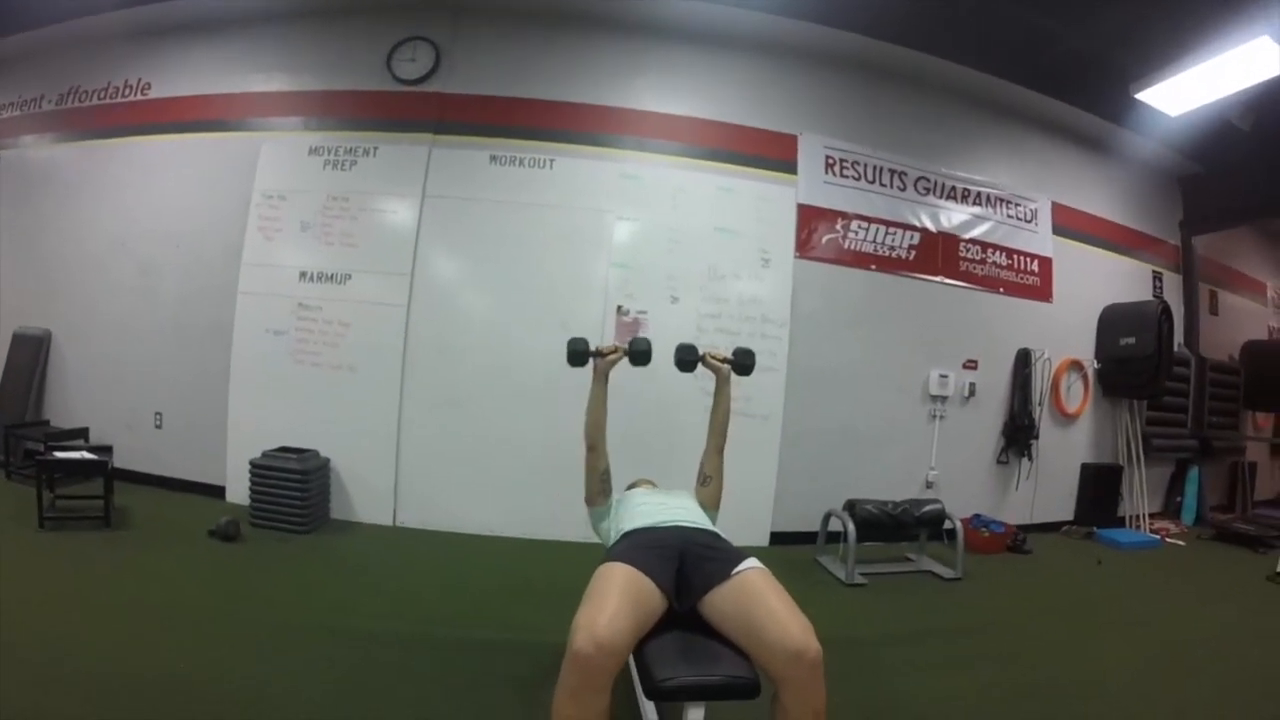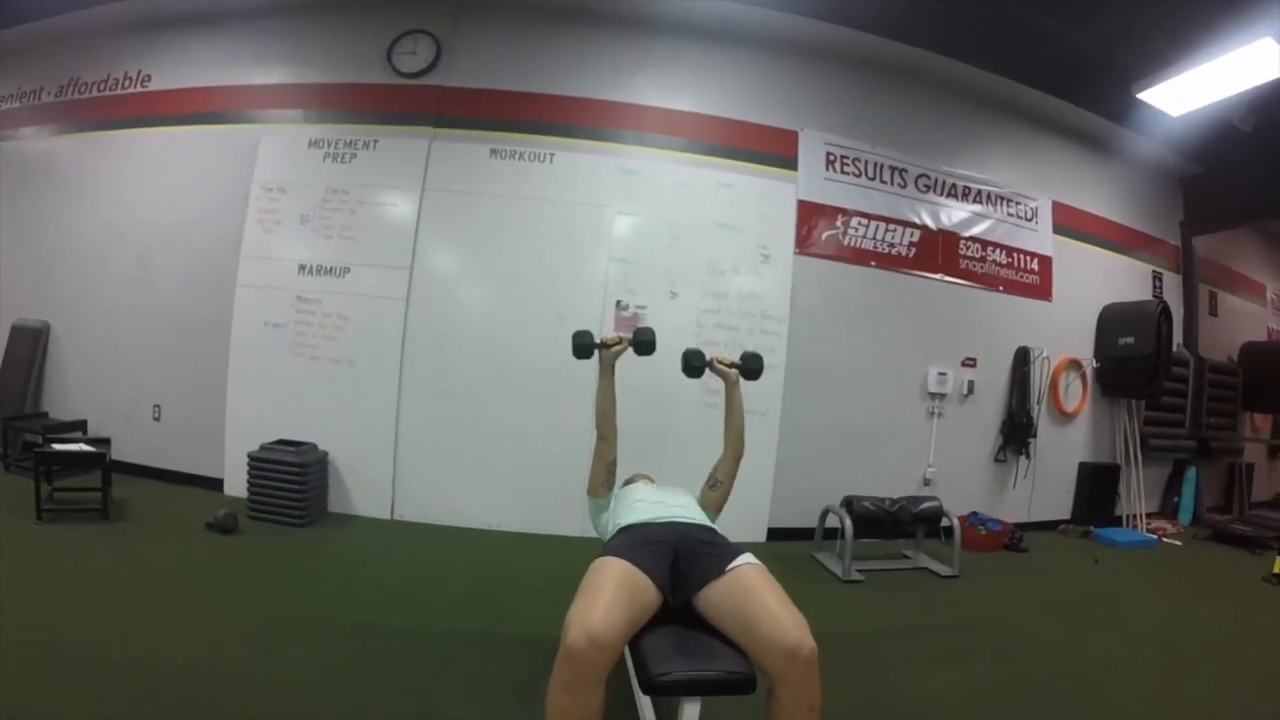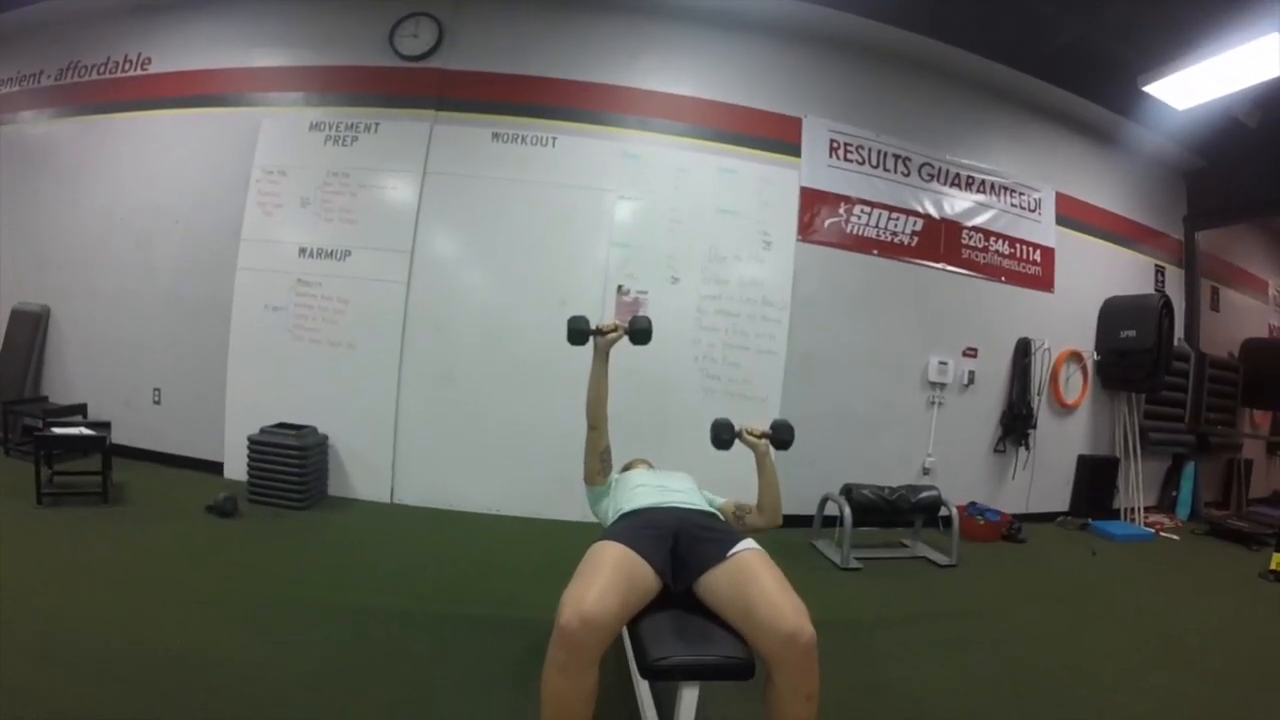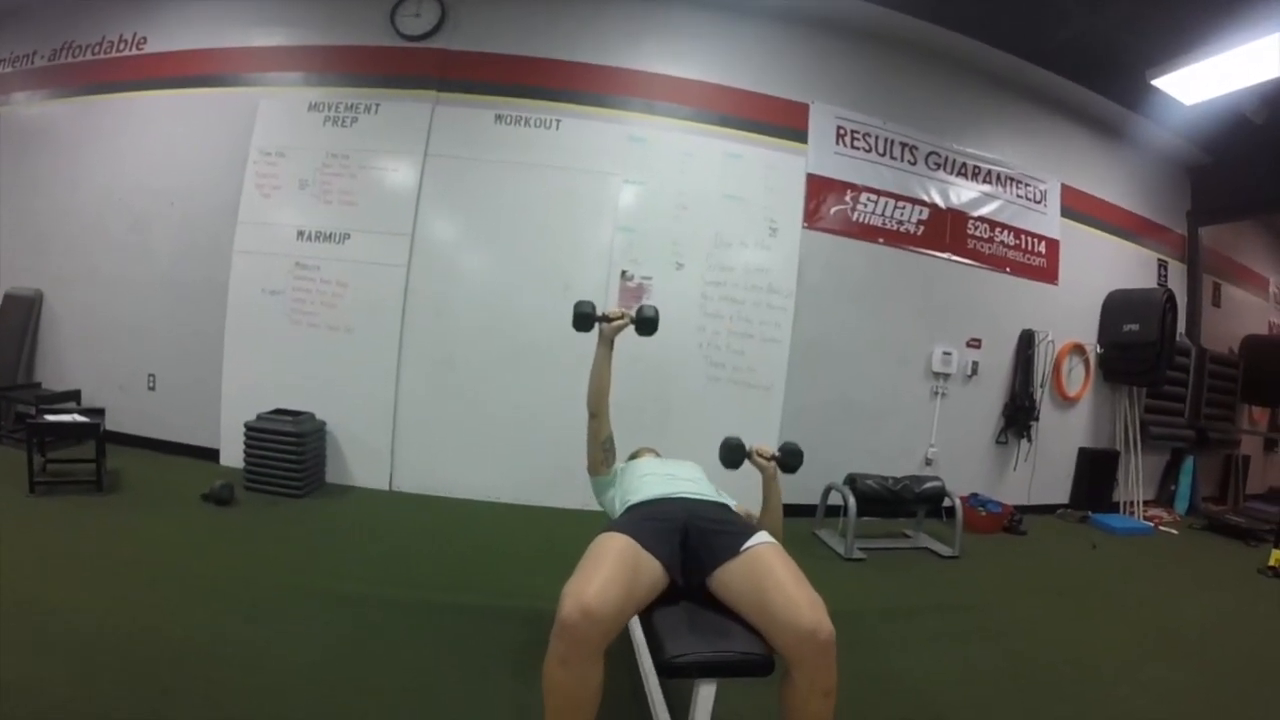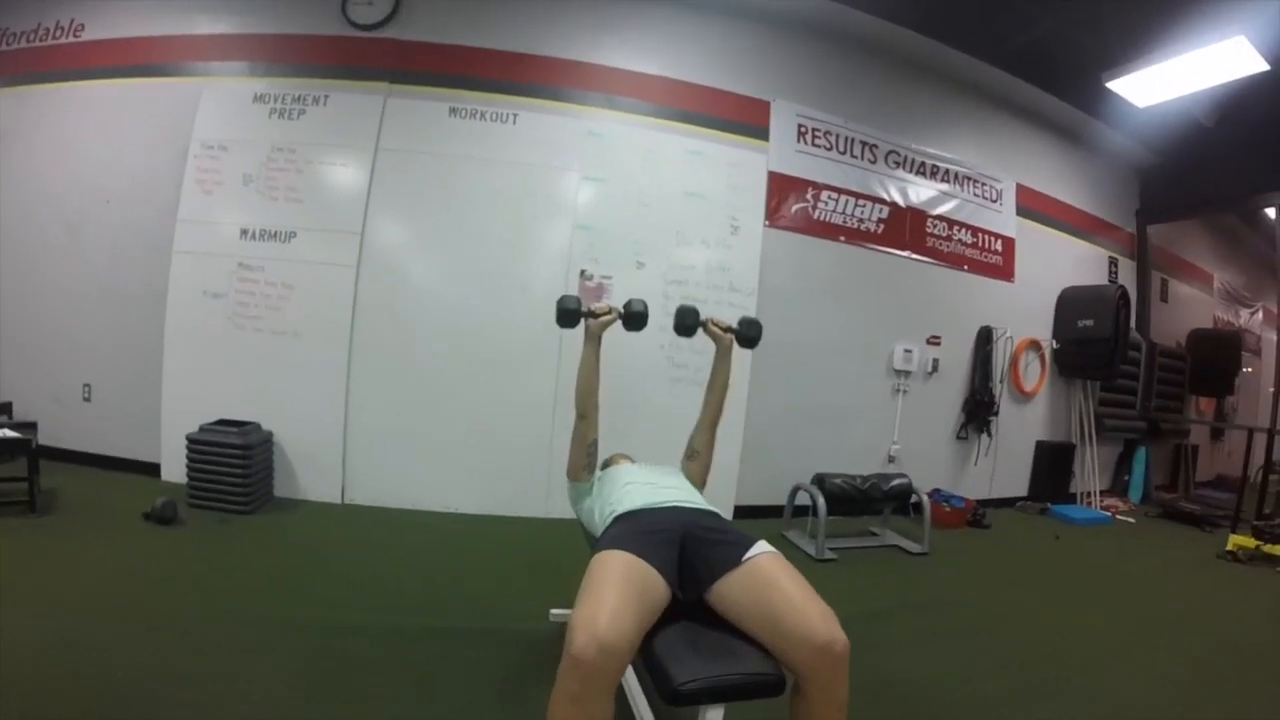
dt=0.5s
person 1, frame 1
left shoulder: (693, 504)
right shoulder: (612, 512)
left elbow: (714, 450)
right elbow: (595, 448)
left wrist: (723, 381)
right wrist: (599, 377)
left knee: (804, 657)
right knee: (589, 652)
person 1, frame 2
left shoulder: (695, 506)
right shoulder: (611, 506)
left elbow: (733, 454)
right elbow: (606, 438)
left wrist: (731, 385)
right wrist: (607, 367)
left hip: (705, 542)
left knee: (799, 653)
right knee: (582, 646)
person 1, frame 3
left shoulder: (694, 488)
right shoulder: (611, 491)
left elbow: (767, 518)
right elbow: (597, 426)
left wrist: (763, 454)
right wrist: (602, 354)
left hip: (706, 528)
right hip: (637, 525)
left knee: (797, 640)
right knee: (575, 629)
person 1, frame 4
left shoulder: (699, 474)
right shoulder: (617, 480)
left elbow: (769, 533)
right elbow: (597, 415)
left wrist: (769, 475)
right wrist: (606, 341)
left hip: (717, 518)
right hip: (646, 515)
left knee: (815, 637)
right knee: (578, 619)
person 1, frame 5
left shoulder: (681, 480)
right shoulder: (592, 491)
left elbow: (708, 421)
right elbow: (586, 416)
left wrist: (723, 351)
right wrist: (593, 339)
left hip: (708, 526)
left knee: (828, 649)
right knee: (591, 652)
